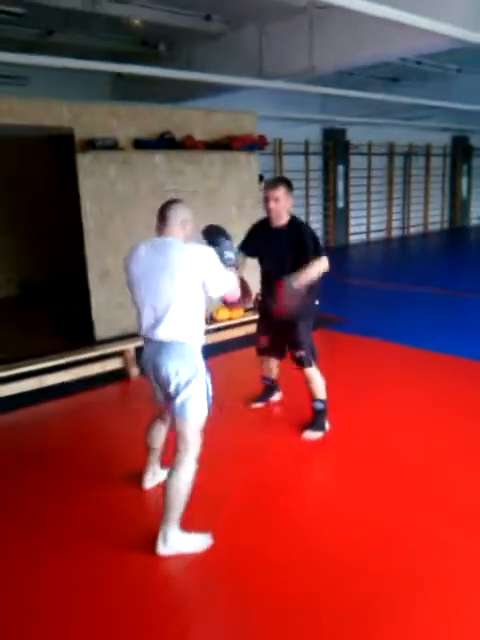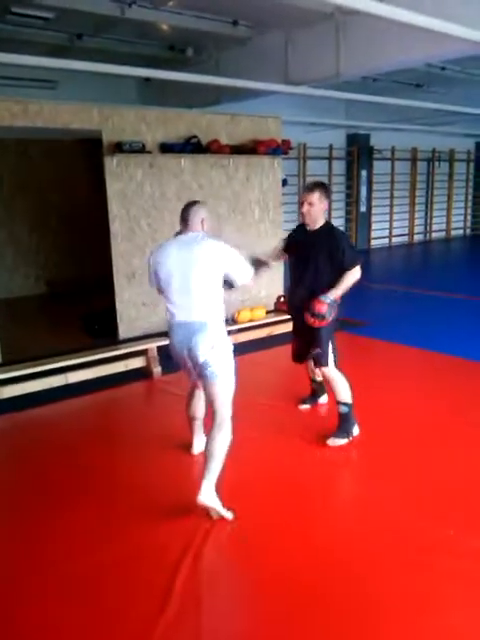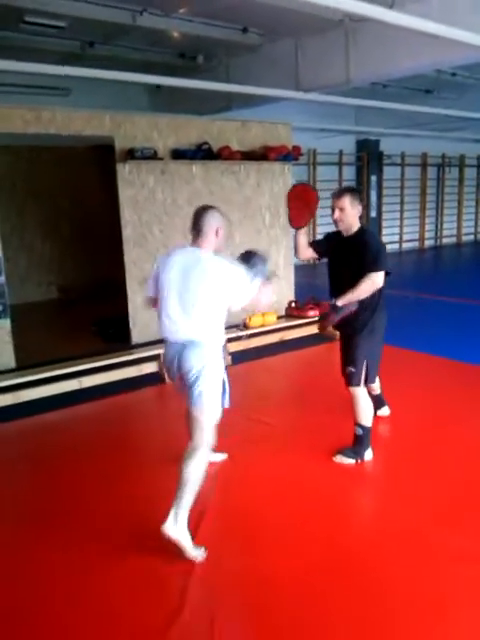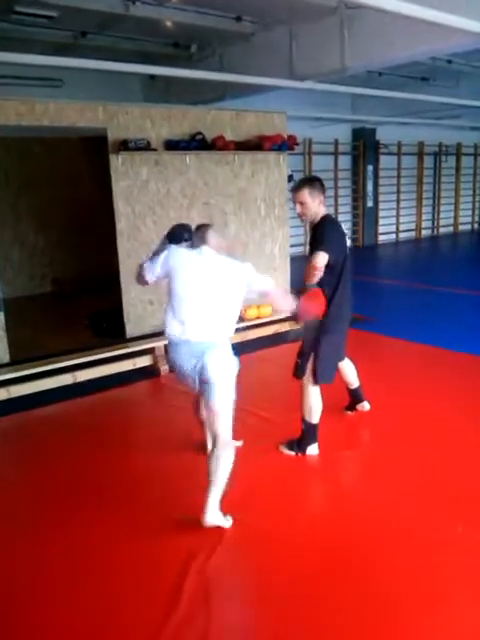
dt=1s
person 1, frame 1
left shoulder: (136, 256)
right shoulder: (198, 253)
right elbow: (233, 293)
left hip: (152, 351)
right hip: (183, 355)
left knee: (167, 412)
right knee: (189, 447)
left ankle: (152, 472)
right ankle: (169, 536)
person 1, frame 2
left shoulder: (160, 254)
right shoulder: (215, 248)
right elbow: (246, 278)
right wrist: (227, 274)
left hip: (178, 334)
right hip: (209, 334)
left knee: (199, 384)
right knee: (223, 416)
left ankle: (198, 439)
right ankle: (208, 490)
person 1, frame 3
left shoulder: (167, 260)
right shoulder: (223, 269)
left elbow: (153, 301)
right elbow: (263, 299)
right wrist: (255, 273)
left hip: (173, 351)
right hip: (203, 355)
left knee: (199, 407)
right knee: (204, 440)
left ankle: (200, 453)
right ankle: (178, 521)
person 1, frame 4
left shoulder: (175, 255)
right shoulder: (236, 268)
left elbow: (144, 276)
right elbow: (273, 292)
right wrist: (296, 305)
left hip: (180, 350)
right hip: (212, 354)
left knee: (207, 394)
right knee: (223, 433)
left ankle: (214, 445)
right ankle: (212, 509)
person 2, frame 1
left shoulder: (302, 231)
right shoulder: (259, 230)
left elbow: (322, 263)
right elbow: (243, 255)
left wrist: (297, 280)
left hip: (297, 309)
right hip: (269, 305)
left knee: (306, 364)
right knee: (267, 351)
left ankle: (321, 417)
right ankle: (271, 388)
person 2, frame 2
left shoulder: (336, 237)
right shoulder: (298, 233)
left elbow: (355, 272)
right elbow: (284, 251)
left wrist: (331, 296)
right wrist: (267, 260)
right hip: (299, 308)
left knee: (326, 366)
right knee: (307, 356)
left ankle: (348, 422)
right ankle: (317, 392)
person 2, frame 3
left shoulder: (370, 241)
right shoulder: (334, 240)
left elbow: (376, 279)
right elbow: (303, 253)
left wrist: (339, 303)
right wrist: (300, 225)
left hip: (366, 322)
right hip: (350, 320)
left knee: (356, 385)
right knee: (364, 371)
left ankle: (362, 447)
right ankle: (379, 405)
person 2, frame 4
left shoulder: (326, 229)
right shoulder: (328, 226)
left elbow: (318, 263)
left wrist: (305, 287)
right wrist: (310, 289)
left hip: (327, 315)
right hip: (335, 310)
left knee: (310, 378)
right knee: (337, 357)
left ankle: (308, 442)
right ankle: (359, 400)
